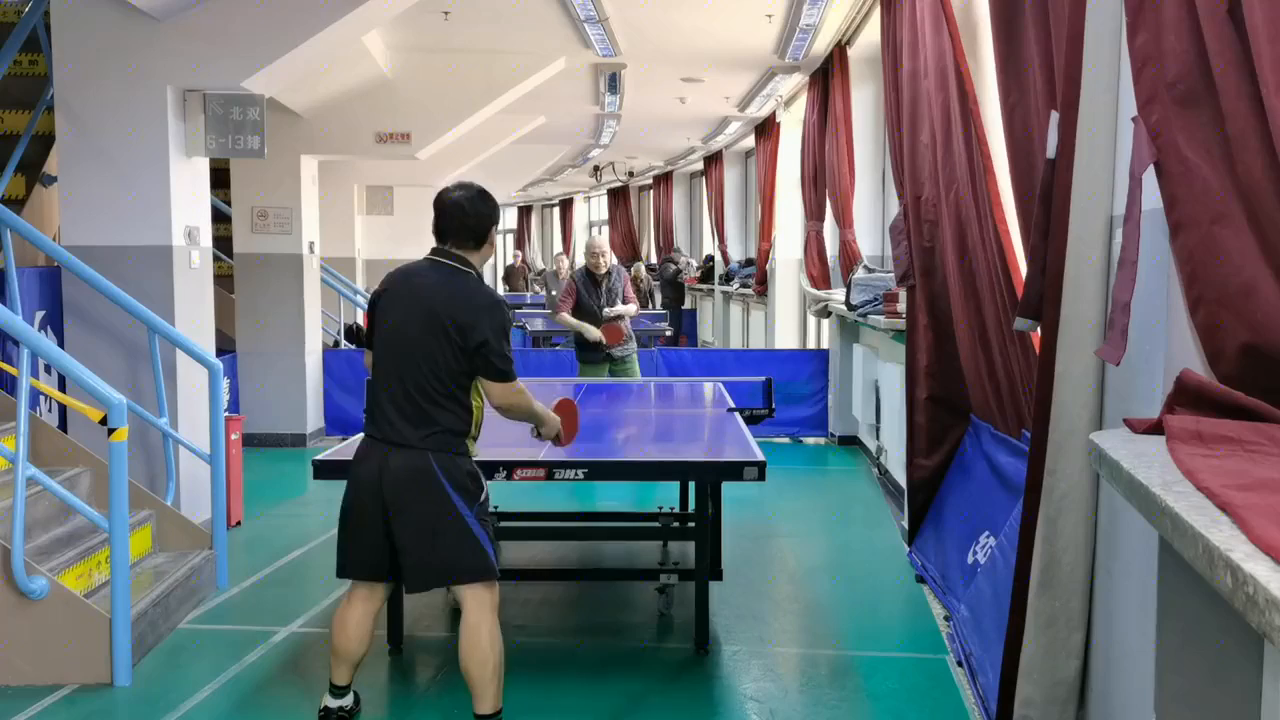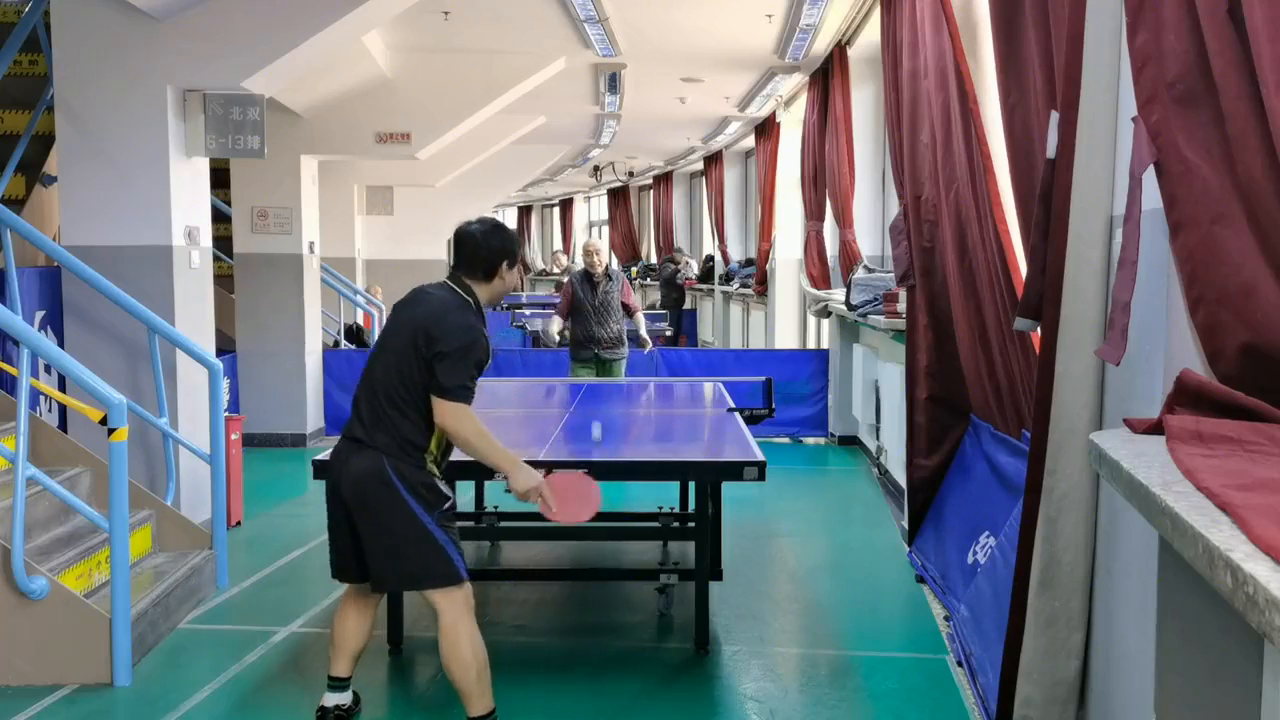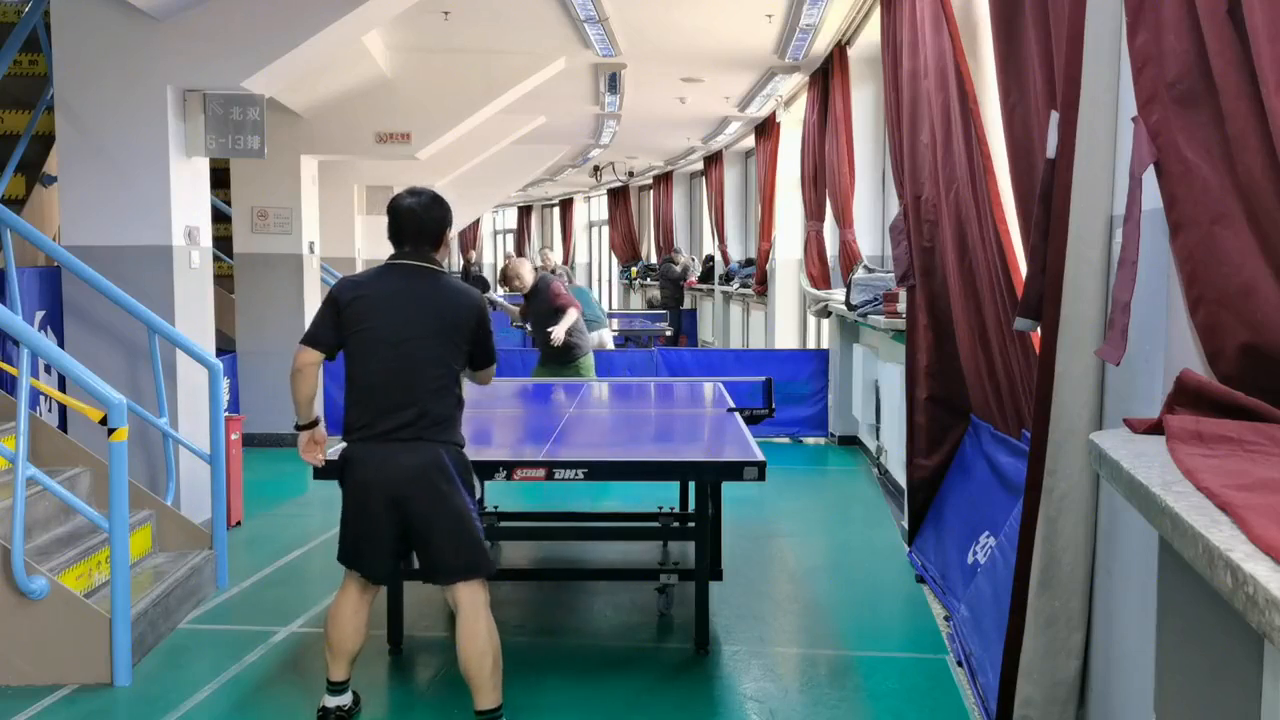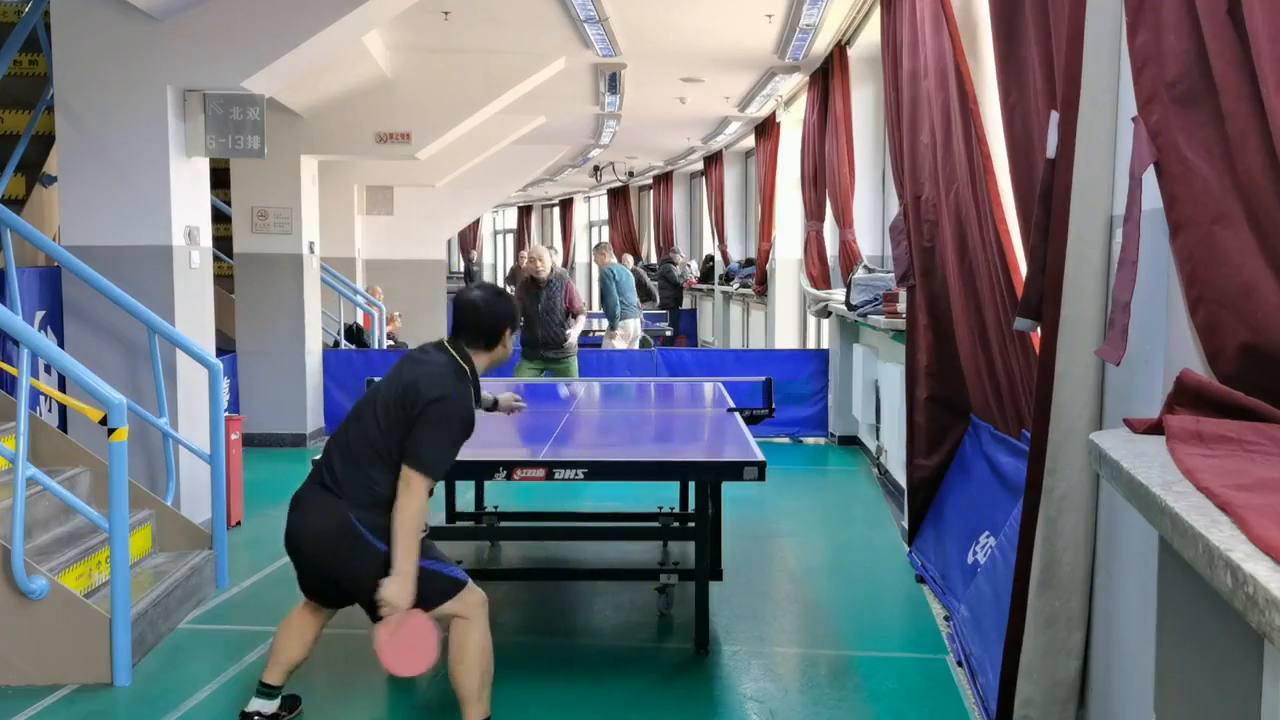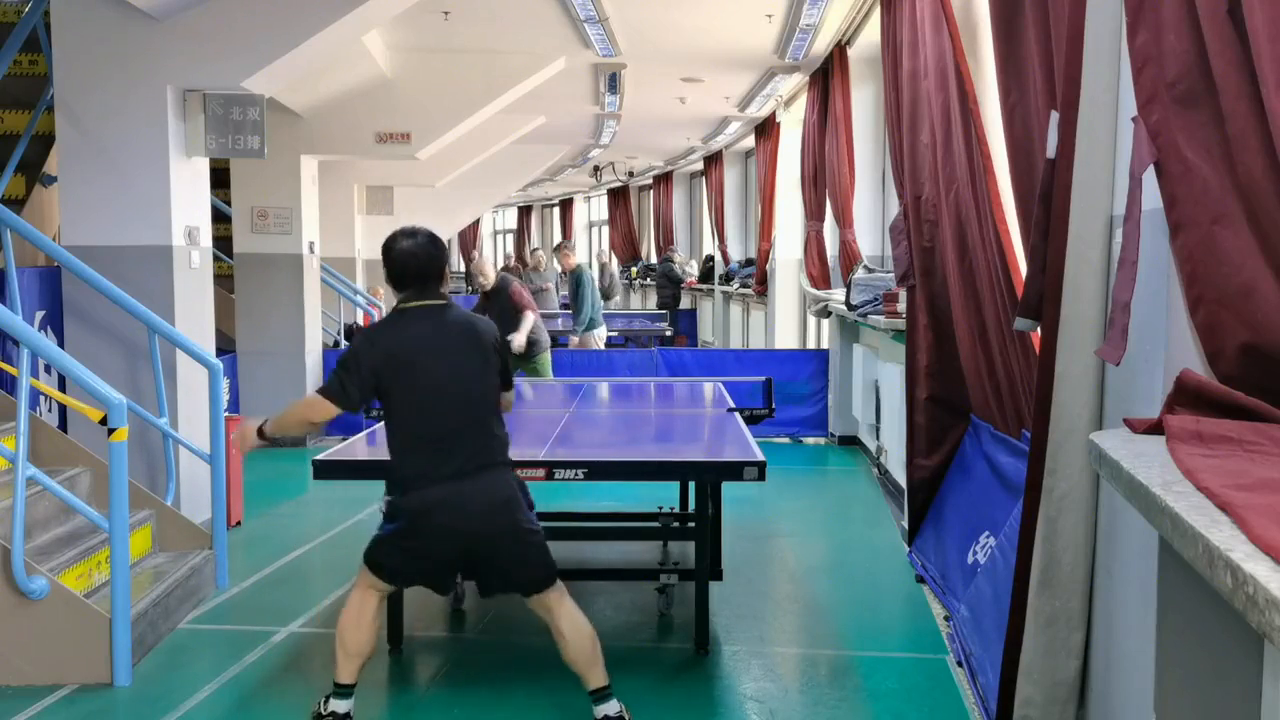
dt=0.7s
person 1, frame 1
left shoulder: (393, 283)
right shoulder: (483, 303)
right elbow: (503, 395)
right wrist: (543, 418)
left hip: (375, 459)
right hip: (435, 468)
left knee: (365, 588)
right knee: (479, 596)
person 1, frame 2
left shoulder: (419, 299)
right shoulder: (463, 328)
right elbow: (451, 416)
right wrist: (516, 469)
left hip: (349, 461)
right hip: (395, 473)
left knee: (362, 586)
right knee: (454, 601)
person 1, frame 3
left shoulder: (350, 292)
right shoulder: (466, 302)
left elbow: (304, 363)
right elbow: (483, 375)
left wrist: (307, 424)
left hip: (366, 462)
right hip: (433, 465)
left knee: (360, 583)
right knee: (470, 595)
person 1, frame 4
left shoulder: (427, 358)
right shoulder: (452, 400)
right elbow: (412, 489)
left wrist: (491, 401)
right wrist: (402, 576)
left hip: (307, 513)
right hip: (352, 525)
left knee: (318, 604)
right knee: (470, 608)
person 1, frame 5
left shoulder: (376, 342)
right shoulder: (480, 328)
left elbow: (318, 413)
left wrist: (262, 431)
left hip: (425, 504)
right hip: (497, 497)
left knee: (368, 588)
right knee: (553, 602)
